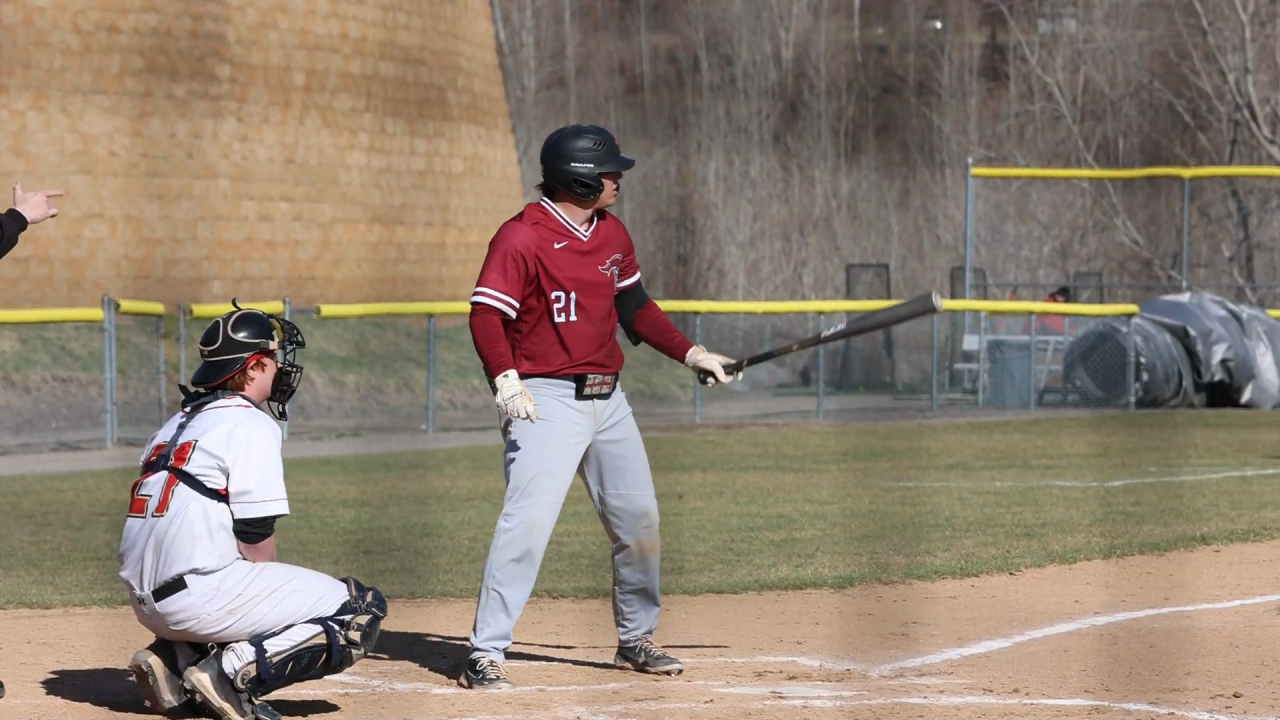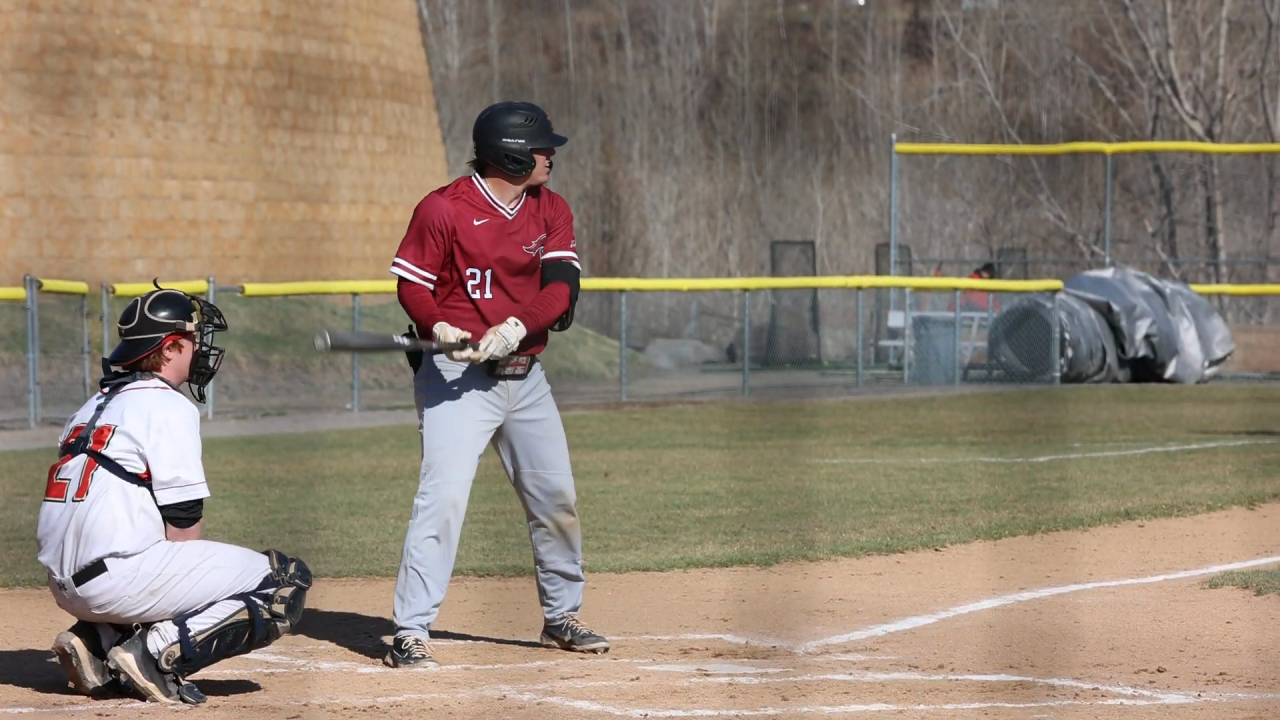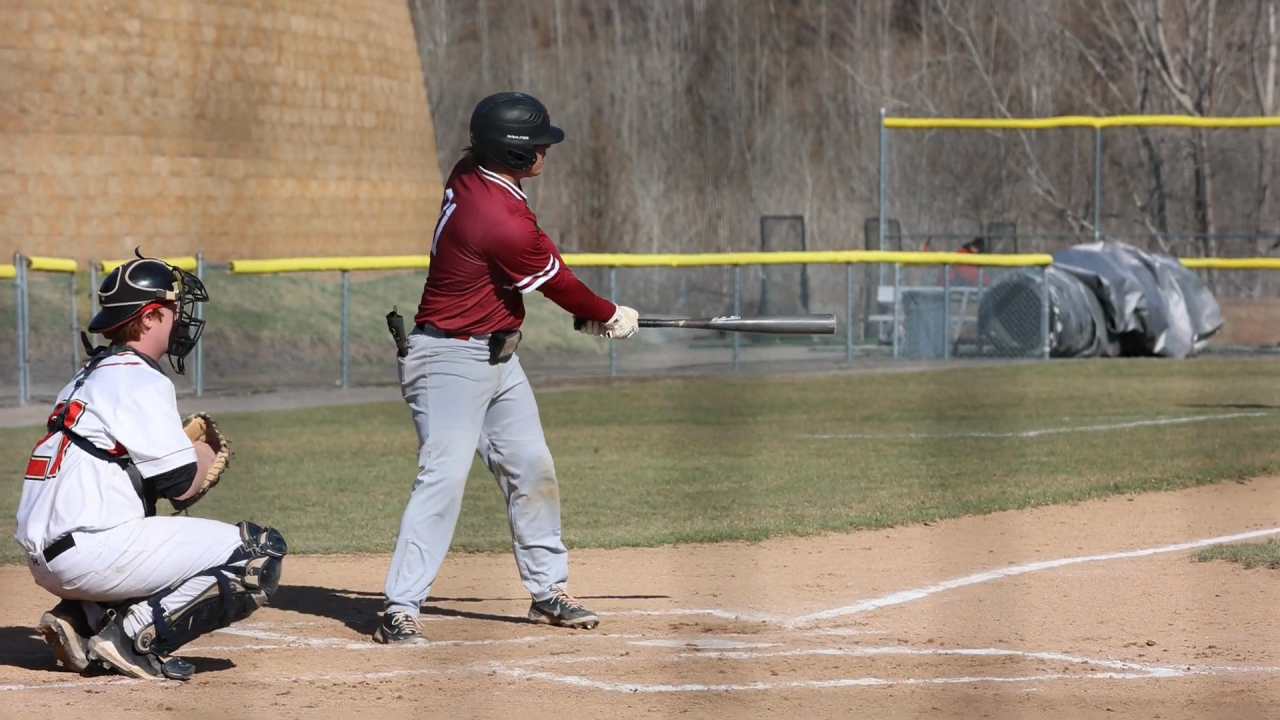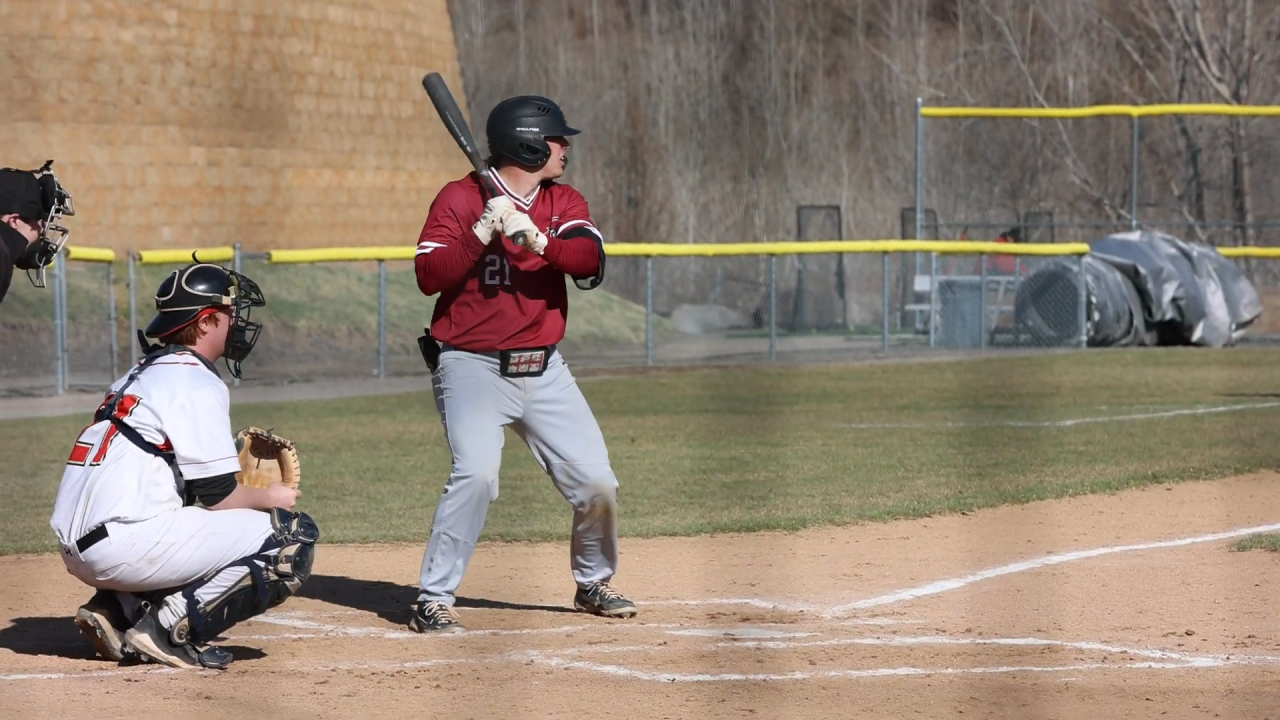
dt=1s
person 1, frame 1
left shoulder: (612, 232)
right shoulder: (522, 236)
left elbow: (634, 306)
right elbow: (485, 315)
left wrist: (691, 352)
right wrist: (506, 378)
left hip: (608, 398)
right hip: (545, 402)
left knee: (639, 520)
right knee: (526, 523)
left ankle: (634, 638)
right ankle: (484, 652)
person 1, frame 2
left shoulder: (552, 210)
right shoulder: (443, 208)
left elbow: (562, 289)
right elbow: (410, 285)
left wrist: (515, 326)
right wrist: (440, 329)
left hip: (526, 376)
right hip: (456, 377)
left knee: (556, 498)
right knee: (443, 499)
left ankle: (562, 617)
right ankle: (410, 632)
person 1, frame 3
left shoulder: (475, 174)
right shoulder: (498, 219)
left elbow: (540, 245)
right elbow: (553, 281)
left wrist: (592, 309)
right wrist: (608, 314)
left hip: (498, 353)
right hip: (450, 359)
left knee: (532, 469)
right knee: (444, 475)
left ankle: (548, 592)
right ankle: (401, 608)
person 1, frame 4
left shoulder: (567, 202)
right shoulder: (460, 197)
left elbow: (590, 264)
right elbow: (429, 278)
left wrist: (535, 238)
right wrist: (483, 230)
left hip: (544, 370)
right hip: (473, 366)
left knee: (596, 482)
right knee: (477, 474)
left ankle: (594, 582)
right ankle: (433, 597)
person 2, frame 1
left shoulder: (179, 422)
right shoulder: (250, 423)
left elbow: (187, 524)
right elbow: (255, 538)
right wrist: (262, 597)
left hip: (147, 600)
right hip: (196, 592)
right knee: (362, 611)
left ankle: (173, 660)
right ankle: (231, 671)
person 2, frame 2
left shoulder: (97, 403)
right shoulder: (168, 405)
right elbow: (183, 522)
right wrist: (192, 574)
left hip: (65, 584)
right hip: (116, 576)
right knee: (287, 581)
left ankle: (97, 643)
right ankle: (155, 654)
person 2, frame 3
left shoulder: (89, 375)
right shoulder: (139, 381)
right elbow: (183, 485)
left wrist: (188, 455)
right wrist: (203, 453)
left hip: (46, 556)
right hip: (89, 550)
right knee: (261, 552)
left ankle: (83, 620)
right ankle: (134, 637)
person 2, frame 4
left shoulder: (142, 373)
right shoulder: (197, 381)
right elbow: (216, 496)
left wrist: (248, 487)
right wrist: (267, 497)
right hip: (123, 541)
right knee: (293, 538)
left ankle: (118, 611)
right ankle: (170, 627)
